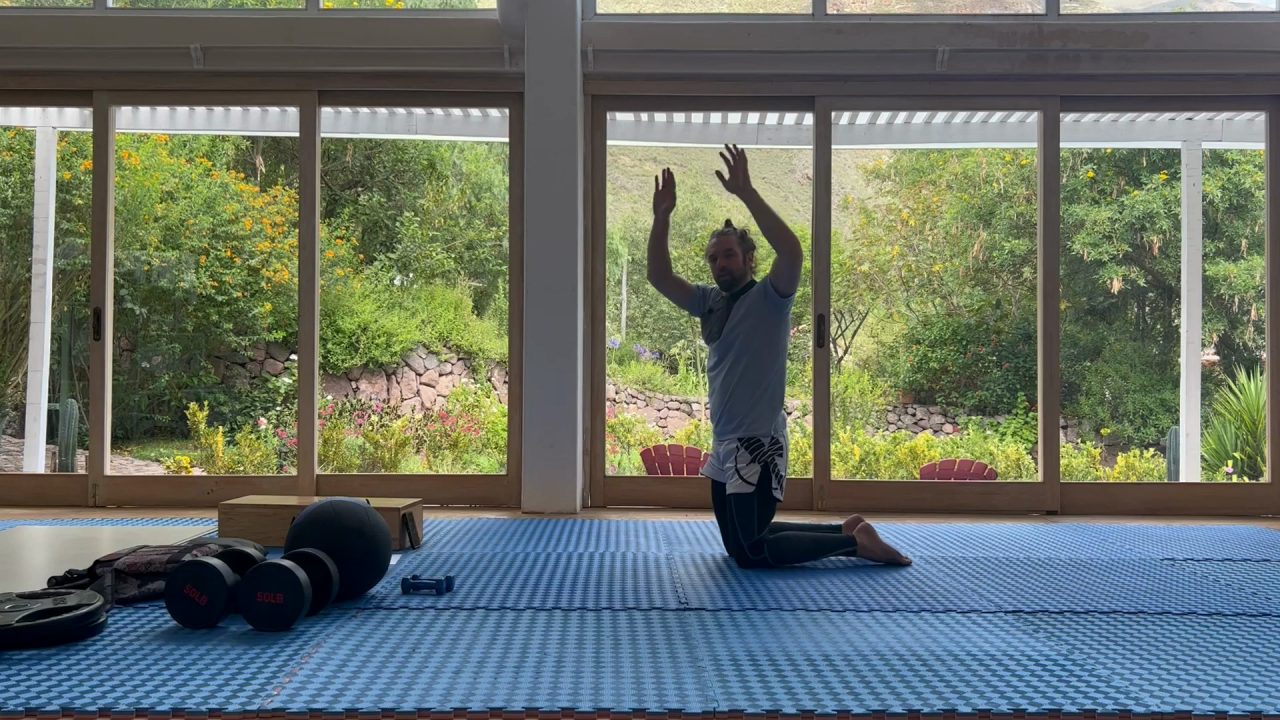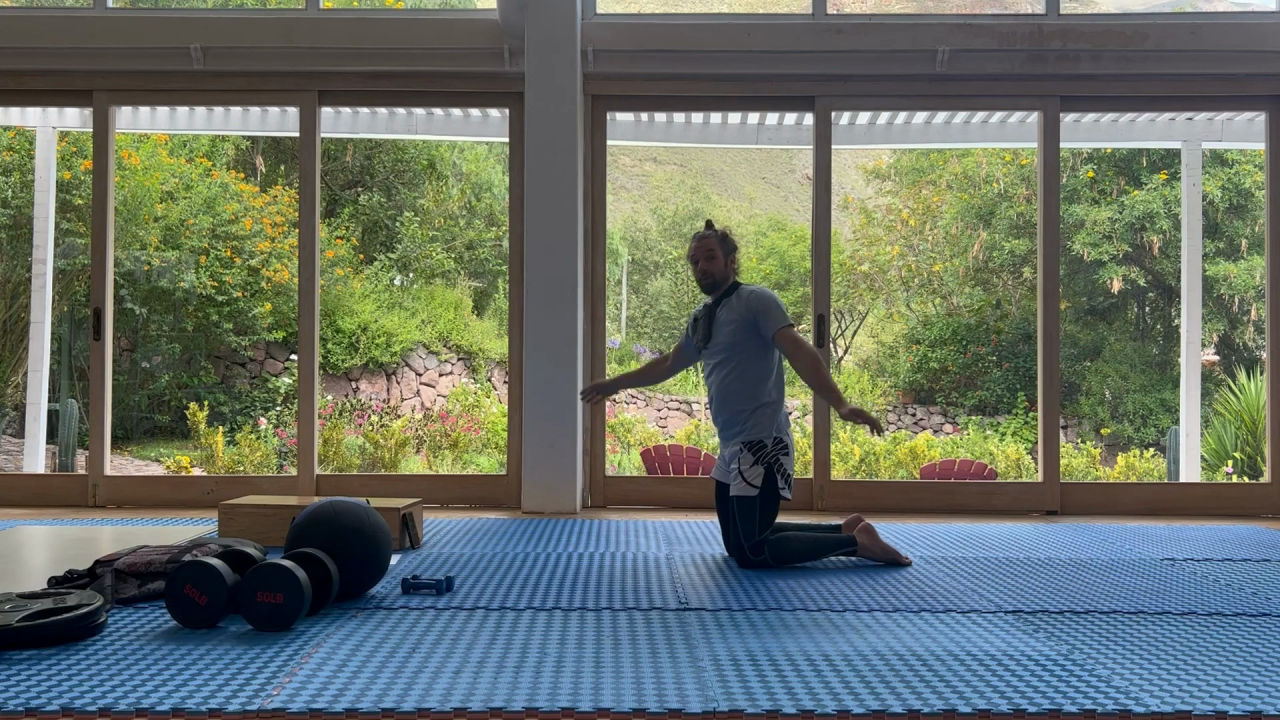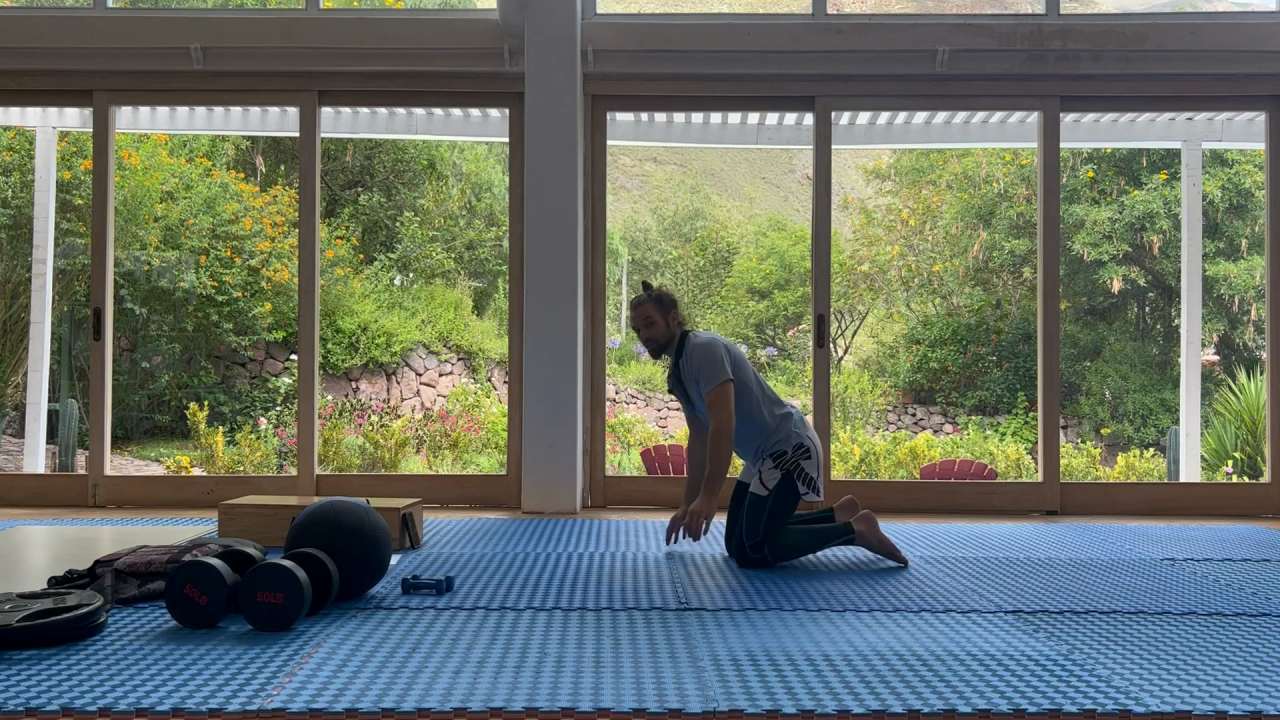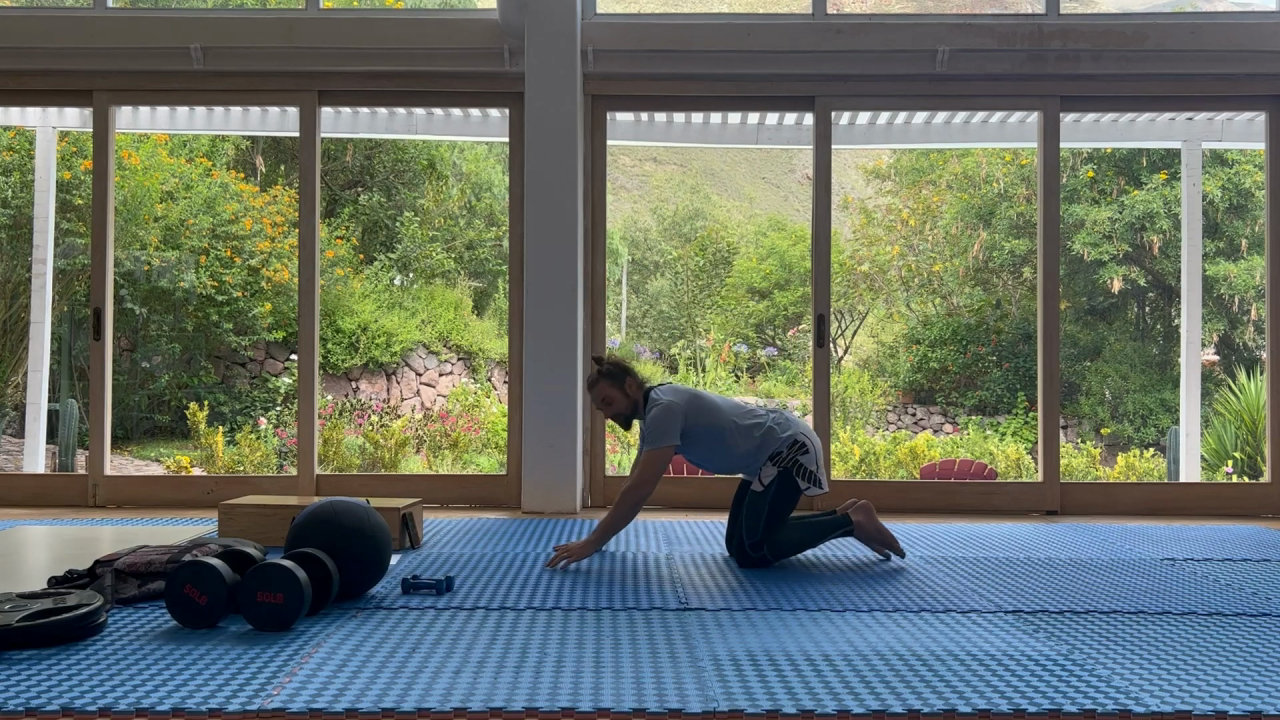
dt=0.5s
person 1, frame 1
left shoulder: (769, 296)
right shoulder: (712, 303)
left elbow: (790, 250)
right elbow: (660, 278)
left wrist: (745, 192)
right wrist: (662, 215)
left hip: (757, 445)
right hip: (725, 446)
left knee: (750, 553)
right knee: (737, 545)
left ankle: (856, 543)
right ankle: (846, 530)
person 1, frame 2
left shoulder: (755, 300)
right shoulder: (702, 317)
left elbow: (799, 352)
right elbow: (668, 364)
left wrist: (840, 404)
right wrist: (615, 384)
left hip: (759, 446)
right hip: (733, 449)
left knee: (751, 552)
right knee: (741, 543)
left ankle: (855, 542)
right ankle: (846, 530)
person 1, frame 3
left shoulder: (702, 350)
right shoulder: (679, 370)
left elbow: (723, 427)
right elbow: (700, 439)
left wrist: (709, 500)
right wrist: (690, 502)
left hip: (789, 451)
right hip: (765, 457)
left knee: (750, 551)
right knee: (737, 544)
left ankle: (854, 529)
right ankle: (840, 514)
person 1, frame 4
left shoulder: (663, 409)
right shoulder: (654, 413)
left elbow: (640, 490)
right elbow: (632, 485)
left wrist: (593, 543)
right wrist: (593, 537)
left hip: (790, 450)
right hip: (775, 454)
left knee: (751, 551)
right knee: (738, 544)
left ankle: (851, 523)
right ankle: (844, 516)
